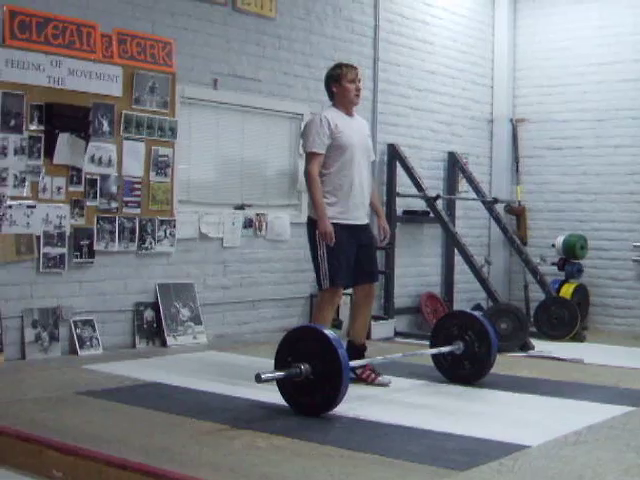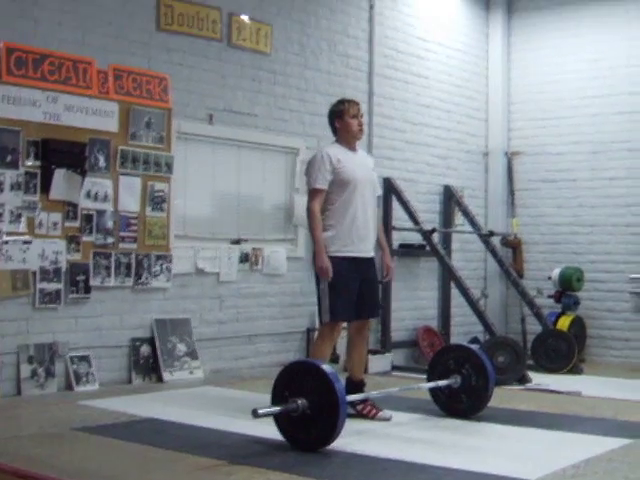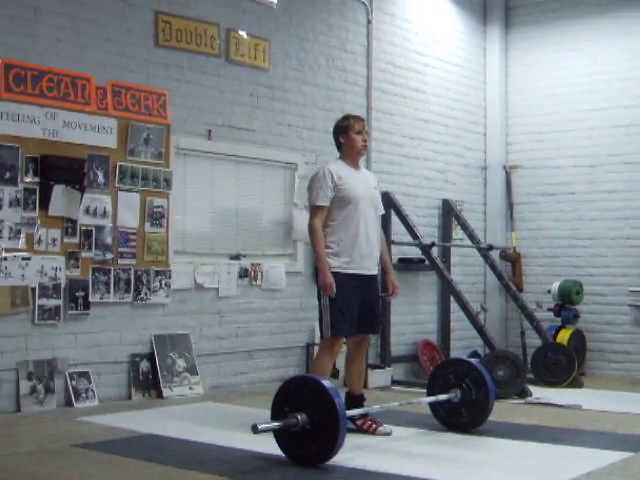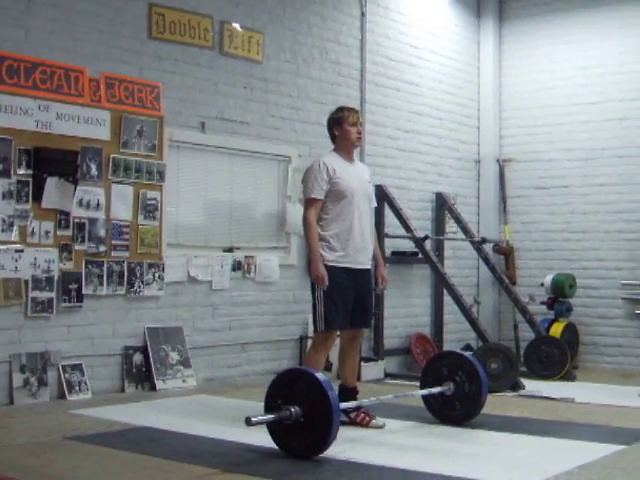
dt=0.4s
person 1, frame 1
left shoulder: (362, 125)
right shoulder: (324, 121)
right elbow: (312, 171)
left wrist: (380, 215)
right wrist: (322, 217)
left hip: (360, 222)
right hip: (333, 222)
left knee: (366, 288)
right knee: (332, 291)
left ankle: (356, 359)
person 1, frame 2
left shoulder: (367, 160)
right shoulder: (327, 156)
right elbow: (314, 207)
left wrist: (385, 251)
right wrist: (320, 252)
left hip: (364, 256)
right hip: (338, 256)
left knee: (362, 324)
right knee: (332, 325)
left ankle: (355, 394)
person 1, frame 3
left shoulder: (370, 178)
right shoulder: (329, 173)
right elbow: (316, 224)
left wrist: (389, 270)
right wrist: (323, 268)
left hip: (367, 272)
right hip: (339, 272)
left knee: (360, 340)
right knee: (333, 340)
left ankle: (354, 409)
person 1, frame 4
left shoulder: (364, 171)
right shoulder: (324, 166)
right elbow: (310, 216)
left wrist: (379, 262)
right wrist: (316, 261)
left hip: (361, 266)
right hip: (334, 266)
left knee: (354, 334)
right knee: (326, 334)
left ankle: (348, 402)
